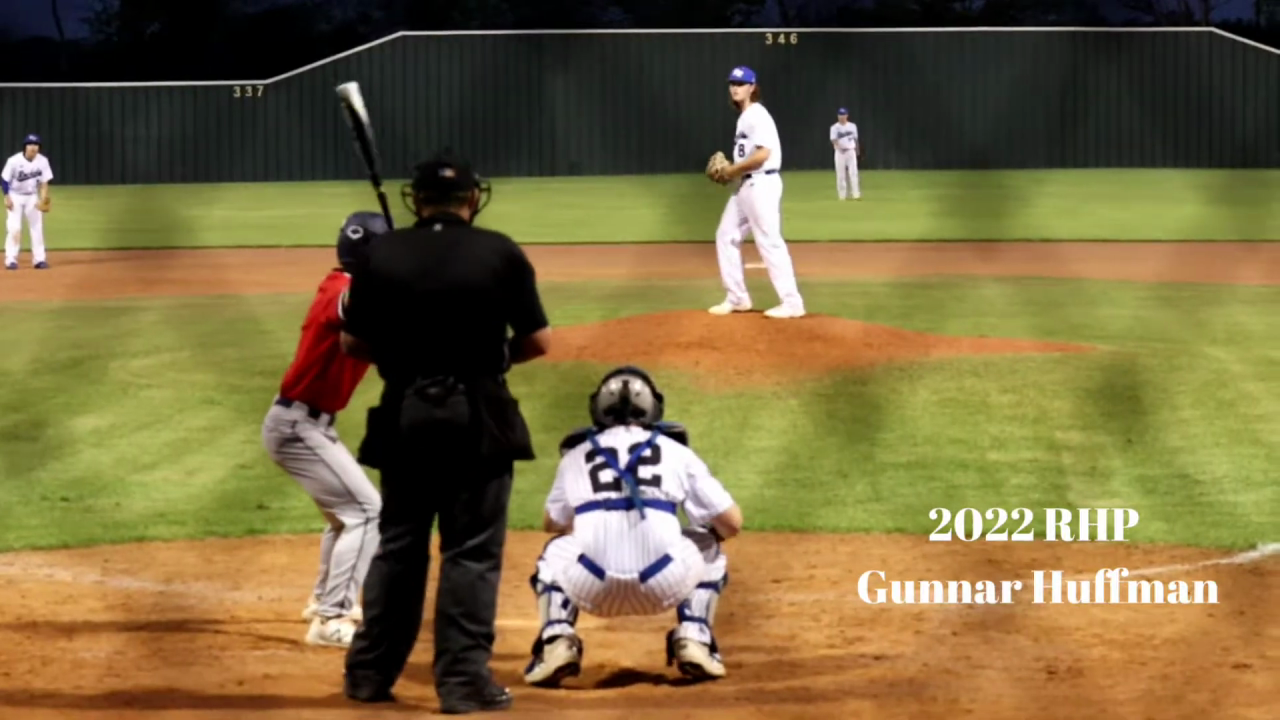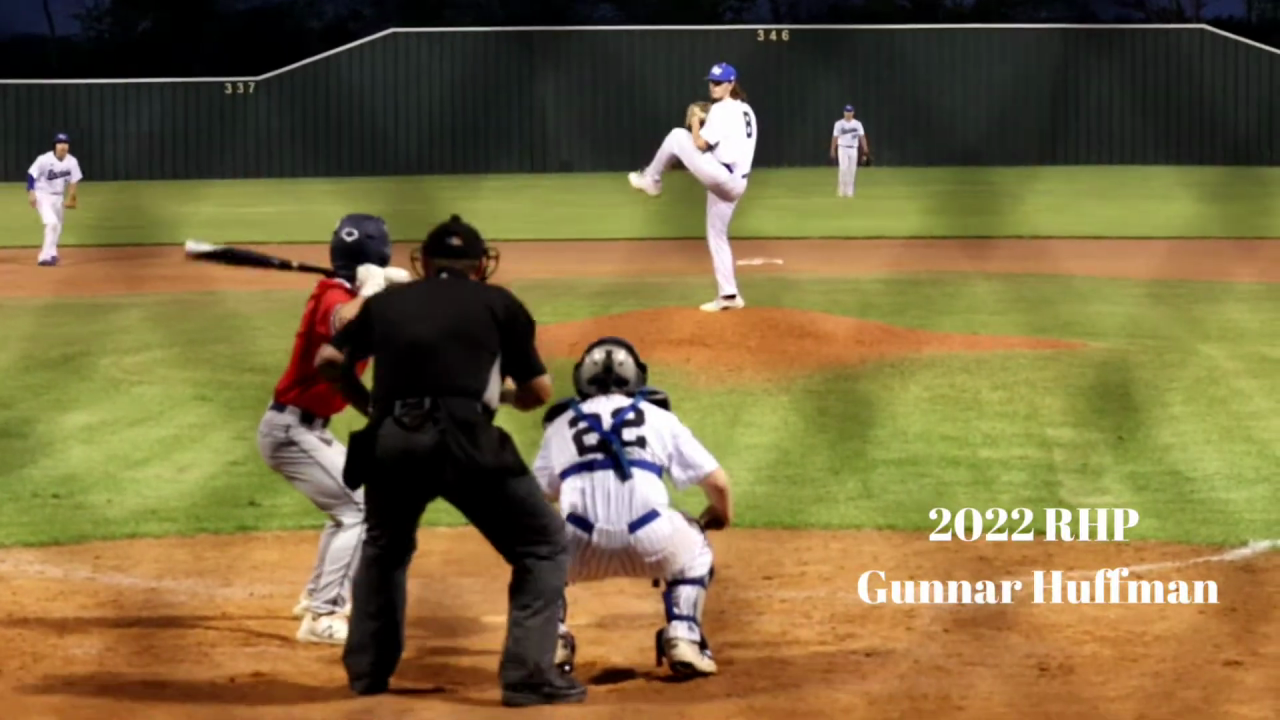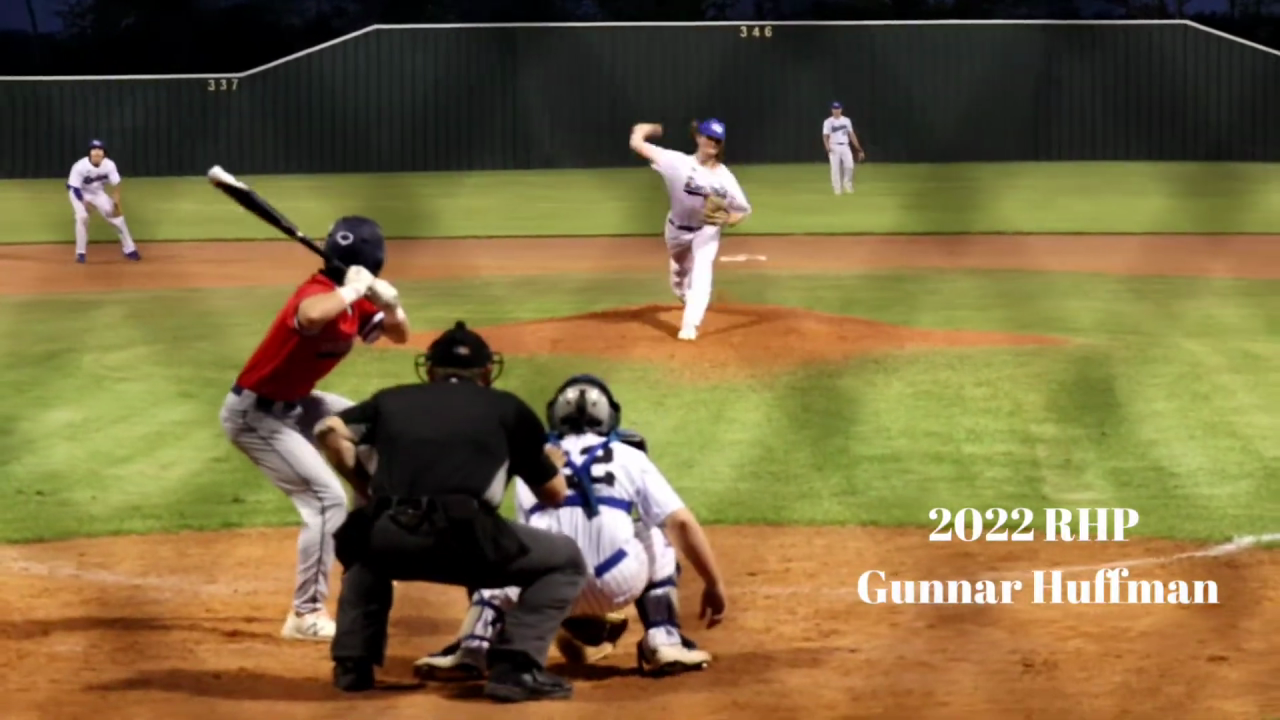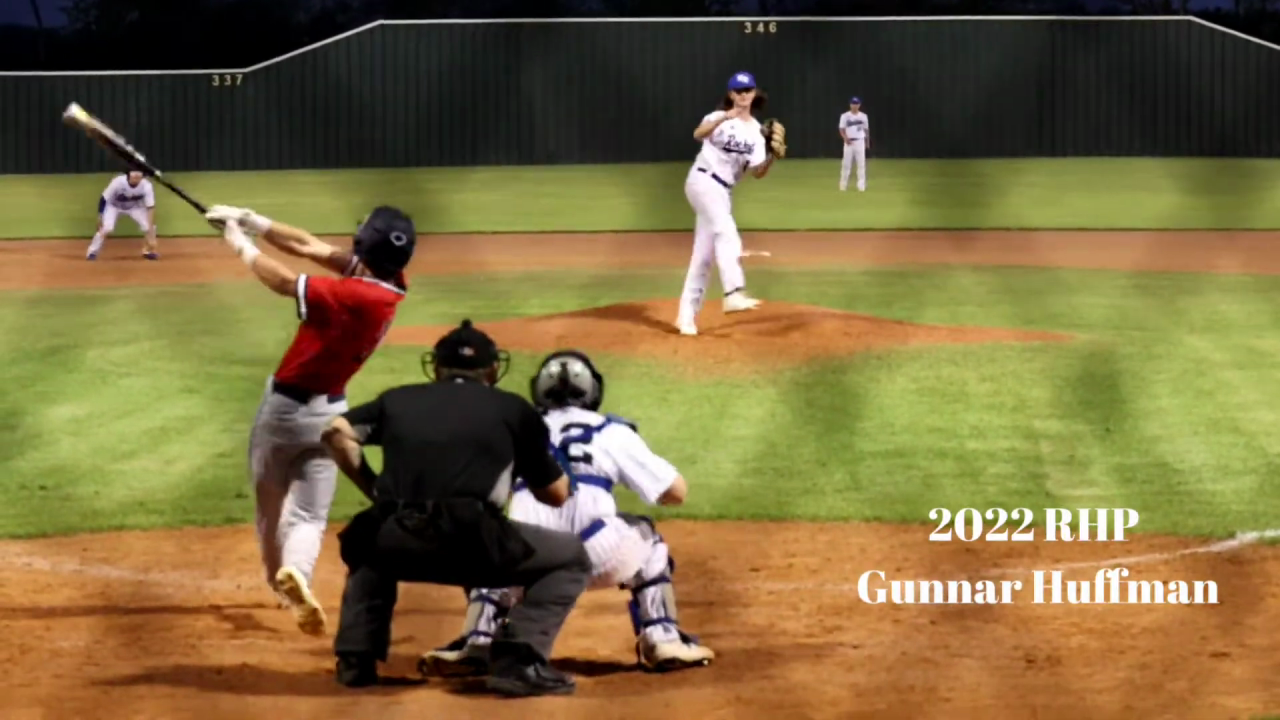
dt=0.7s
person 1, frame 1
left shoulder: (381, 254)
right shoulder: (499, 251)
left elbow: (353, 342)
right elbow: (539, 340)
left hip: (406, 414)
right hip: (477, 416)
left knee: (399, 546)
right knee: (472, 552)
left ankle: (371, 671)
person 1, frame 2
left shoulder: (386, 300)
right shoulder: (498, 302)
left elbow: (329, 360)
right elbow: (539, 391)
left wrist: (371, 405)
right wrist: (506, 395)
left hip: (391, 442)
right hip: (462, 441)
left knee: (385, 549)
right knee: (542, 545)
left ankle: (367, 669)
right ankle: (529, 675)
person 1, frame 3
left shoulder: (392, 399)
right shoulder: (508, 407)
left elbow: (330, 431)
right elbow: (554, 493)
left wrist: (366, 490)
right wrist: (553, 460)
left hip: (389, 541)
right hip: (462, 541)
left knee: (369, 537)
right knee: (565, 561)
left ankle: (353, 662)
right ankle: (516, 668)
person 1, frame 4
left shoulder: (398, 399)
right shoulder: (514, 408)
left elbow: (337, 432)
right elbow: (556, 495)
left wrist: (374, 491)
right wrist: (538, 452)
left hip: (396, 543)
right hip: (469, 542)
left knee: (374, 538)
right knee: (572, 558)
left ankle: (356, 657)
right ankle: (519, 661)
person 2, frame 1
left shoulder: (350, 293)
right shoulder: (341, 291)
left hip: (306, 422)
right hip: (297, 425)
left knee: (345, 510)
right knee: (366, 512)
left ankle: (327, 601)
right ankle: (330, 620)
person 2, frame 2
left shoulder: (352, 293)
right shoulder: (335, 299)
right elbow: (353, 325)
left wrist: (398, 284)
right wrist: (373, 285)
left hip: (305, 426)
right hip: (291, 429)
left knee: (348, 506)
right knee: (363, 511)
left ankle: (318, 597)
right ankle: (322, 618)
person 2, frame 3
left shoulder: (356, 302)
right shoulder: (322, 294)
left elbow: (400, 335)
right elbow: (310, 318)
left wrist: (390, 301)
right wrist: (351, 290)
left hip: (288, 403)
right hip: (254, 414)
right knee: (327, 500)
right ankle: (306, 615)
person 2, frame 4
left shoulder: (350, 294)
right shoulder: (390, 294)
left elbow: (282, 281)
right elbow: (311, 246)
left wrist: (241, 243)
right wrist: (252, 220)
left hip: (288, 407)
right hip: (328, 413)
left knee: (270, 505)
right knee: (309, 516)
left ankle: (281, 575)
right ankle: (296, 571)
person 3, frame 1
left shoulder: (577, 455)
right shoulder: (676, 451)
left elbow: (552, 522)
right elbow: (731, 521)
right wrist: (721, 534)
left hip: (591, 587)
right hip: (663, 584)
left knee: (556, 553)
right knee: (707, 547)
left ankle: (558, 644)
right ankle: (694, 641)
person 3, frame 2
left shoulder: (561, 424)
right shoulder: (658, 417)
left elbow: (540, 492)
right elbow: (718, 483)
right wrist: (720, 514)
left hip: (581, 547)
right hip: (650, 541)
right knee: (693, 545)
right ankle: (683, 639)
person 3, frame 3
right shoulder: (629, 456)
right elbow: (682, 523)
right wrist: (714, 584)
right hip: (617, 581)
right knee: (655, 542)
left ankle: (471, 651)
right ankle: (664, 642)
person 3, frame 4
right shoulder: (614, 433)
right elbow: (675, 492)
right wrist: (646, 482)
right hip: (599, 555)
right knee: (645, 540)
left ankle: (477, 643)
right ankle: (661, 638)
person 4, frame 1
left shoulder: (757, 115)
right shoulder: (744, 117)
left elbow: (762, 155)
left wrist: (733, 168)
right wrist: (733, 170)
left hip: (761, 184)
right hip: (747, 185)
left knee: (769, 242)
right knee: (726, 236)
left ankle: (792, 301)
right ankle: (738, 298)
person 4, frame 2
left shoulder: (722, 109)
right shoulder: (746, 110)
left elbow: (700, 144)
left wrist: (695, 124)
right wrist: (706, 125)
left hip: (719, 174)
right hip: (736, 182)
left knee: (677, 137)
right knee: (717, 236)
left ankle: (651, 181)
right ankle: (729, 295)
person 4, frame 3
left shoulder: (725, 176)
right shoulder: (677, 161)
left elbow: (743, 211)
right elbow: (637, 145)
left wrist: (726, 219)
left hip: (706, 231)
right hip: (678, 229)
left knee: (701, 273)
right knee: (679, 271)
left ankle: (690, 324)
right ankle: (685, 293)
person 4, frame 4
left shoulder: (757, 131)
right shoulder: (719, 117)
left elbow: (758, 173)
right elbow: (698, 133)
left wrist: (772, 154)
right wrist: (723, 119)
left hip: (721, 191)
right hip: (703, 181)
left knee: (704, 253)
right knee: (726, 230)
left ankle: (687, 316)
right ankle: (733, 292)
